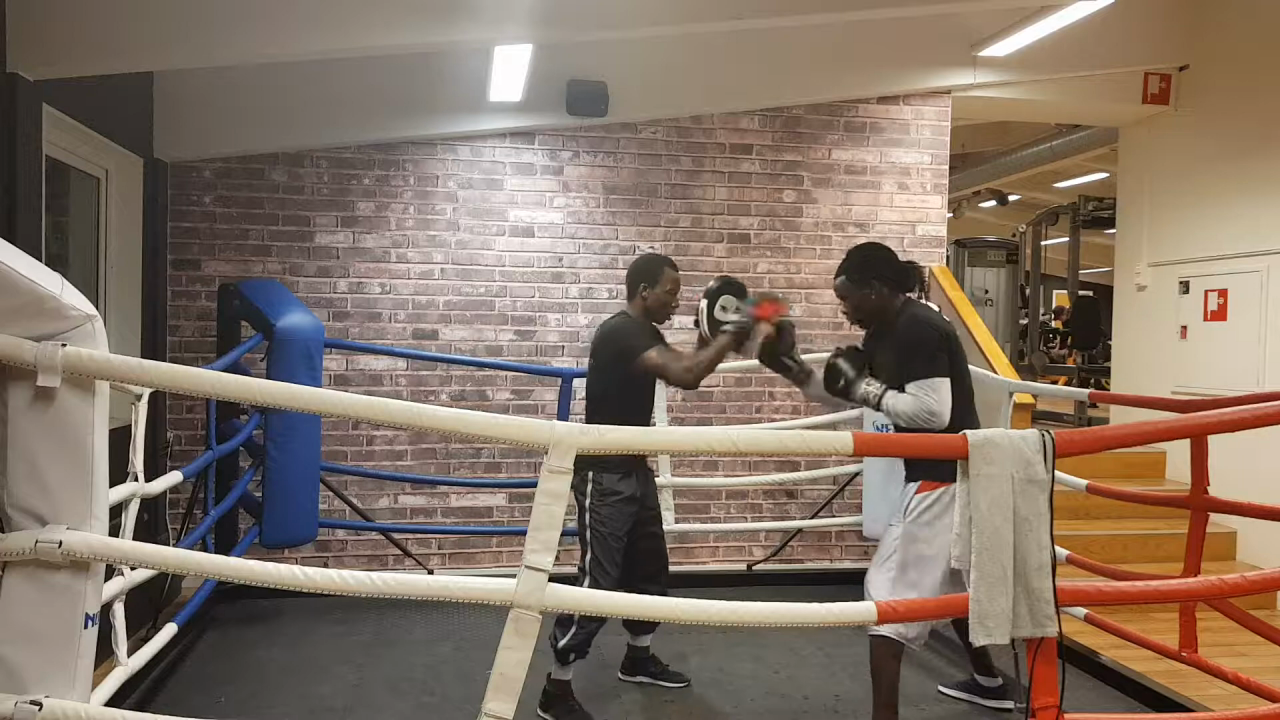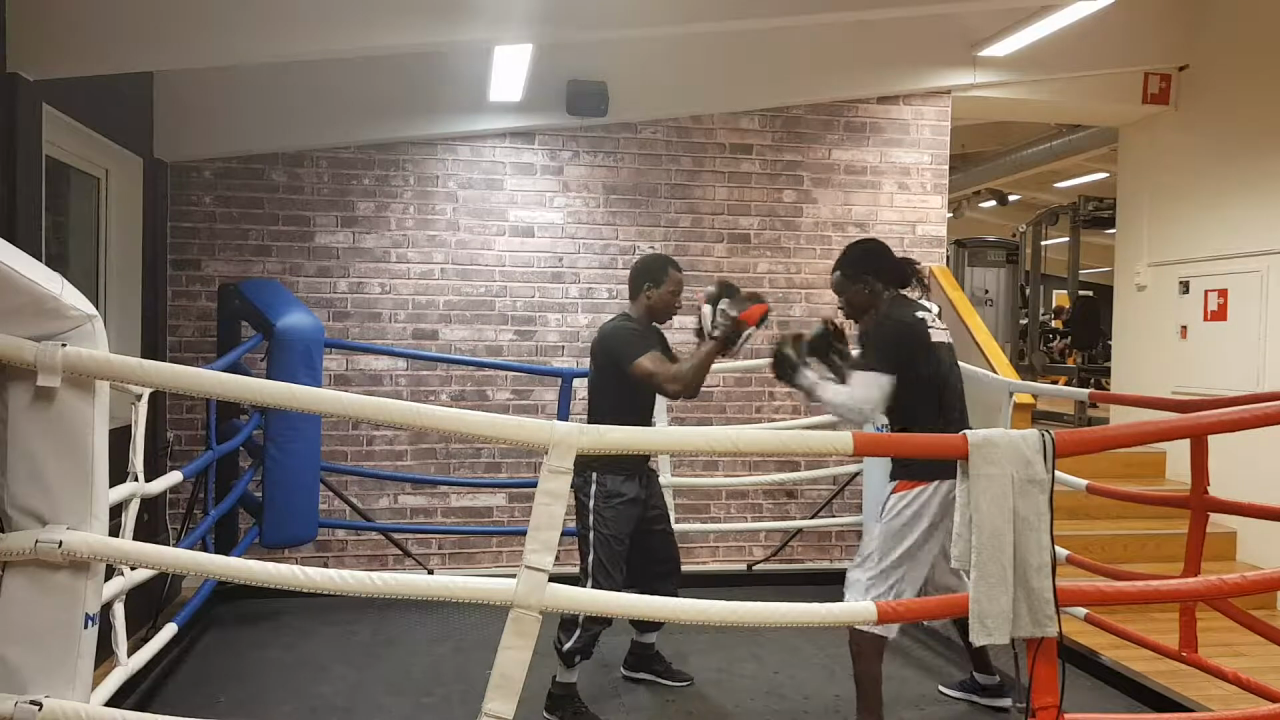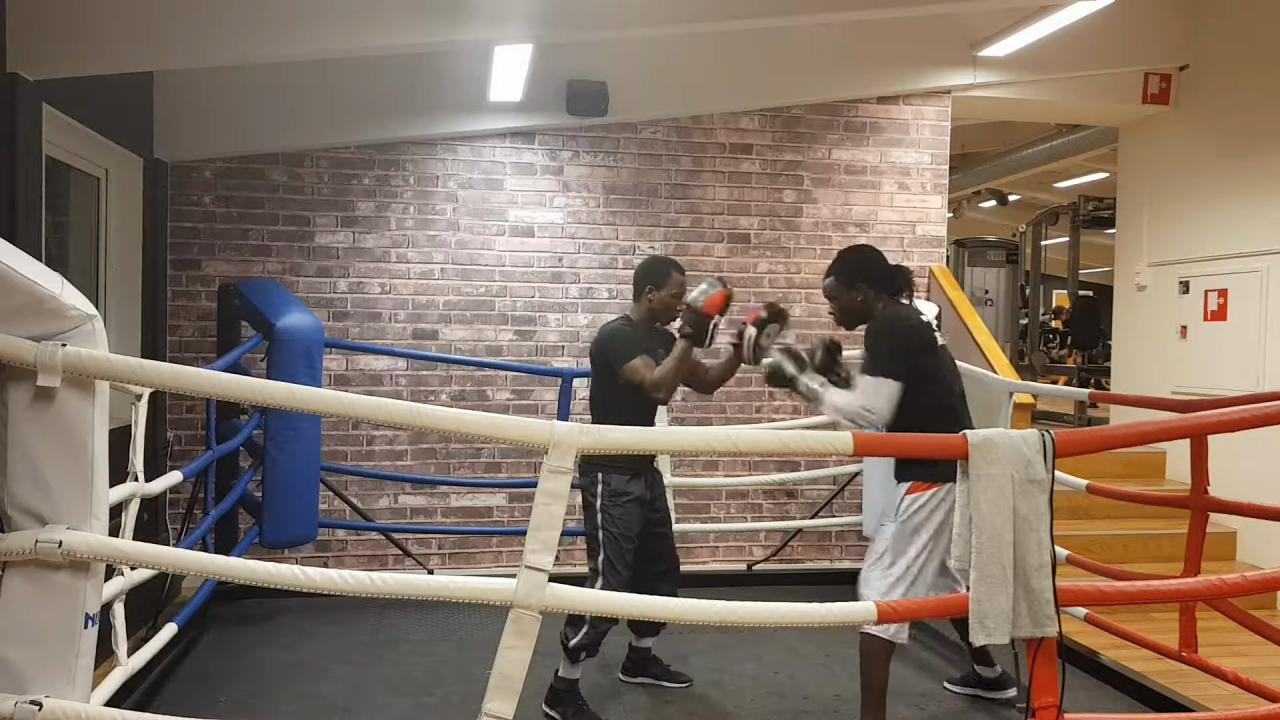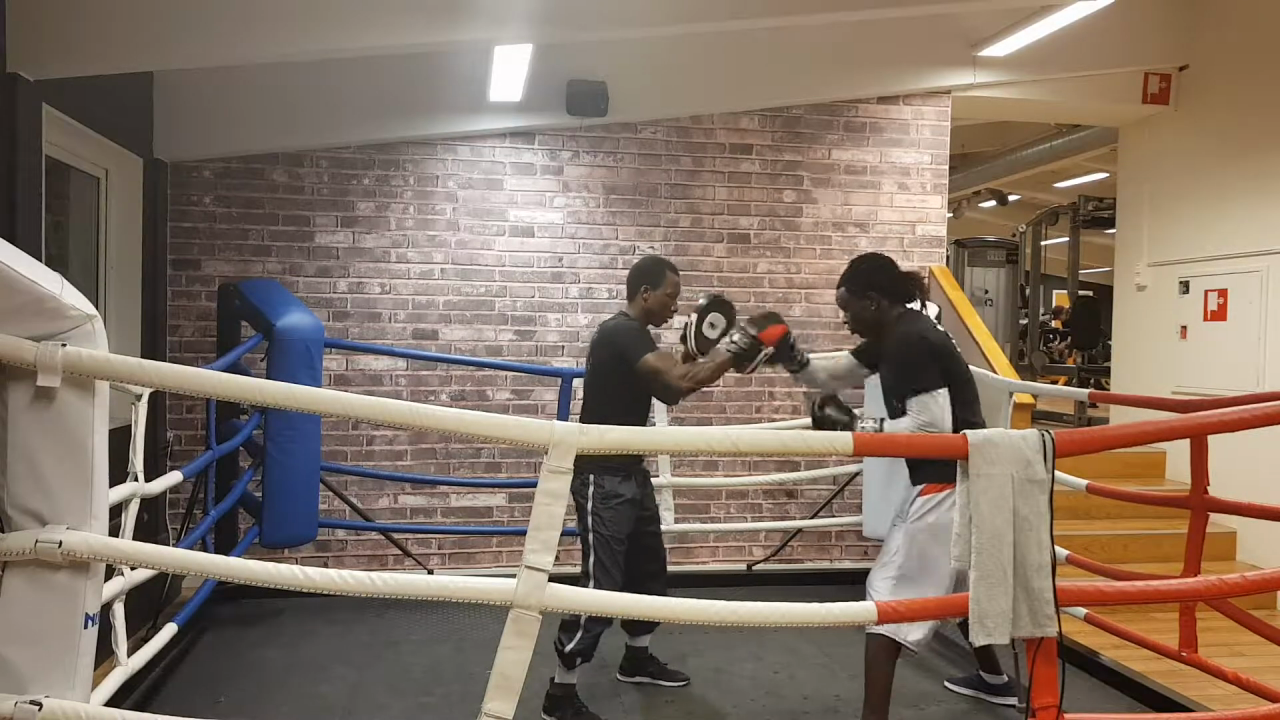
dt=0.7s
person 1, frame 1
left shoulder: (918, 328)
right shoulder: (888, 329)
left elbow: (932, 413)
right elbow: (857, 392)
left wrist: (865, 391)
right wrist: (795, 367)
left hip: (941, 478)
right hip: (949, 474)
left knee: (889, 594)
right knee: (947, 581)
right ankle: (988, 681)
person 1, frame 2
left shoulder: (888, 324)
right shoulder: (917, 316)
left elbow: (858, 406)
right elbow: (904, 395)
left wrist: (803, 374)
right wrist: (839, 359)
left hip: (923, 477)
right hip: (955, 471)
left knee: (868, 592)
right knee: (945, 580)
right ankle: (986, 681)
person 1, frame 3
left shoulder: (891, 328)
right shoulder: (902, 323)
left elbow: (869, 413)
right elbow: (881, 407)
left wrist: (802, 379)
right wrist: (824, 378)
left hip: (934, 478)
right hip: (949, 471)
left knee: (881, 593)
right knee: (941, 577)
right ankle: (989, 673)
person 1, frame 4
left shoulder: (909, 340)
right shoulder: (899, 332)
left elbow: (933, 425)
right elbow: (838, 374)
left wrist: (854, 424)
right wrist: (793, 359)
left hip: (945, 481)
left knee: (890, 593)
right knee: (955, 578)
right ankle: (993, 677)
person 2, frame 1
left shoulder: (646, 331)
right shoulder: (618, 332)
left elbow: (689, 374)
right elbow: (685, 373)
left wrist: (715, 329)
right wrist: (734, 333)
left hip: (634, 469)
right hip: (602, 475)
left knee: (650, 570)
right knee: (598, 583)
left ankle: (638, 659)
person 2, frame 2
left shoulder: (652, 334)
right shoulder: (618, 335)
left elbow: (691, 386)
right elbow: (674, 384)
left wrist: (714, 331)
right wrist: (718, 338)
left hip: (637, 470)
right hip: (604, 476)
left knee: (661, 568)
right knee: (601, 584)
left ankle: (642, 655)
person 2, frame 3
left shoulder: (660, 337)
right shoulder: (615, 336)
left elbow: (706, 382)
right elbow: (659, 388)
left wrist: (744, 348)
right wrist: (692, 335)
left hip: (643, 472)
right hip: (610, 476)
left knee: (660, 571)
right knee: (609, 583)
left ankle: (640, 659)
person 2, frame 4
left shoulder: (638, 335)
right shoulder: (618, 332)
left elbow: (669, 390)
right elbow: (680, 383)
right wrist: (736, 348)
left hip: (630, 473)
right hip: (601, 478)
left knee: (648, 570)
right knee: (601, 584)
left ankle: (636, 659)
